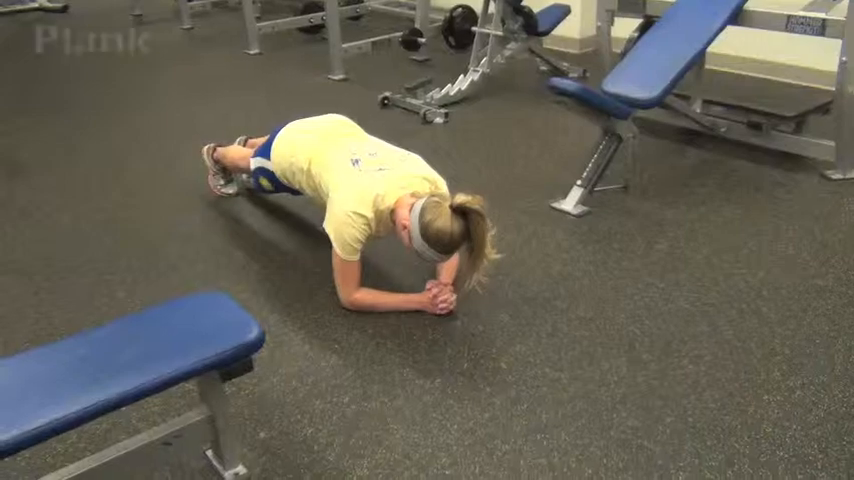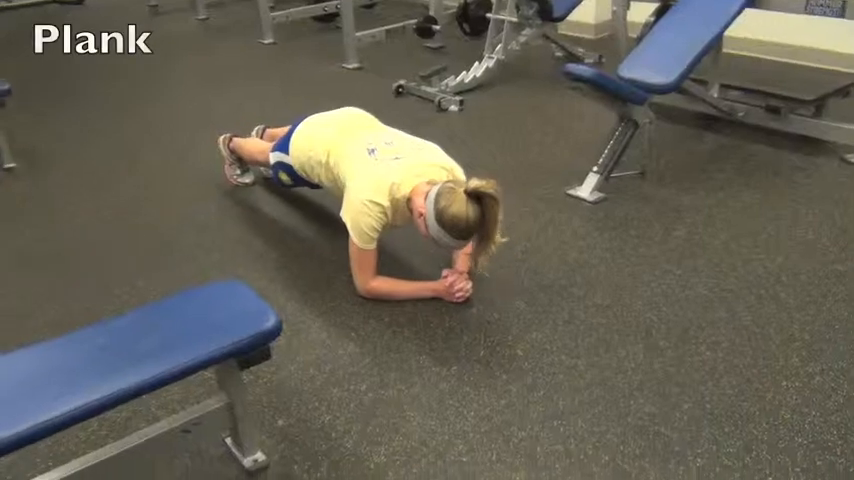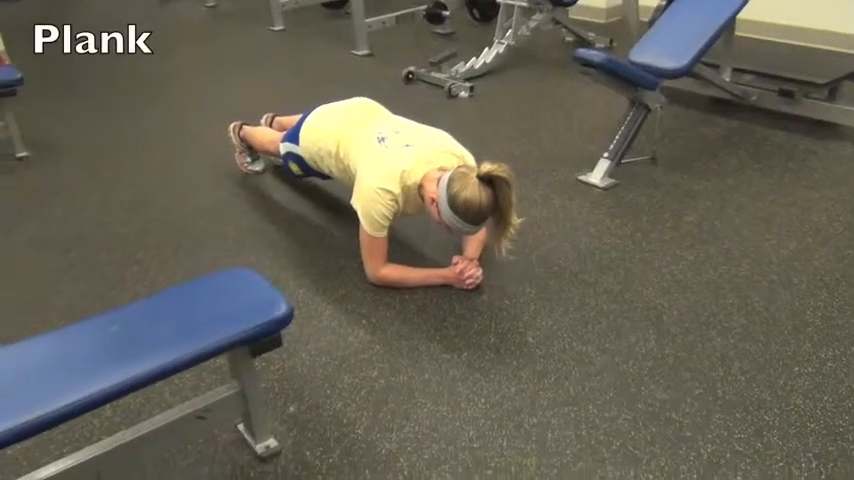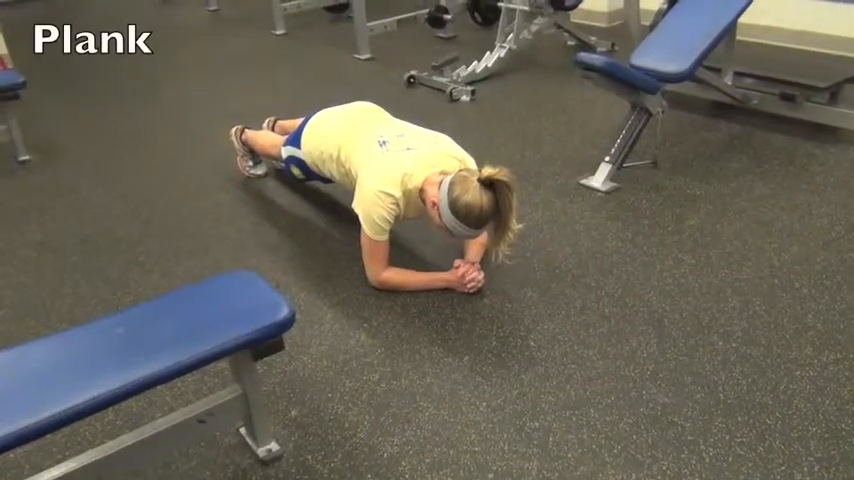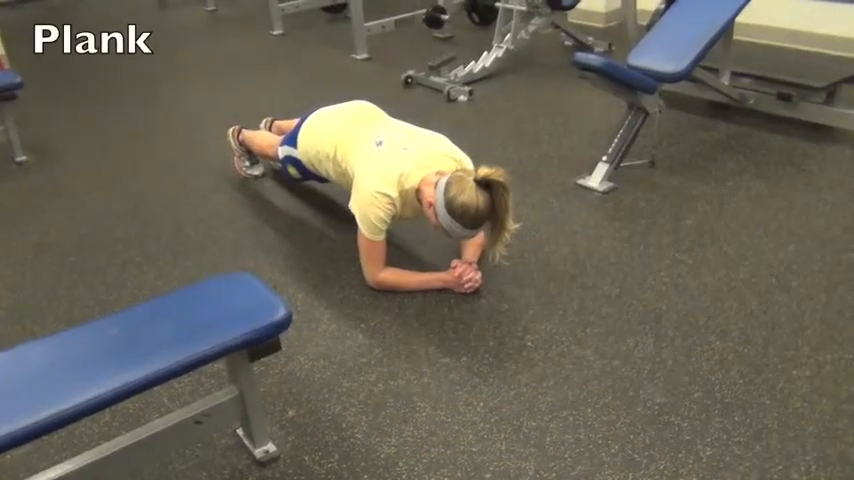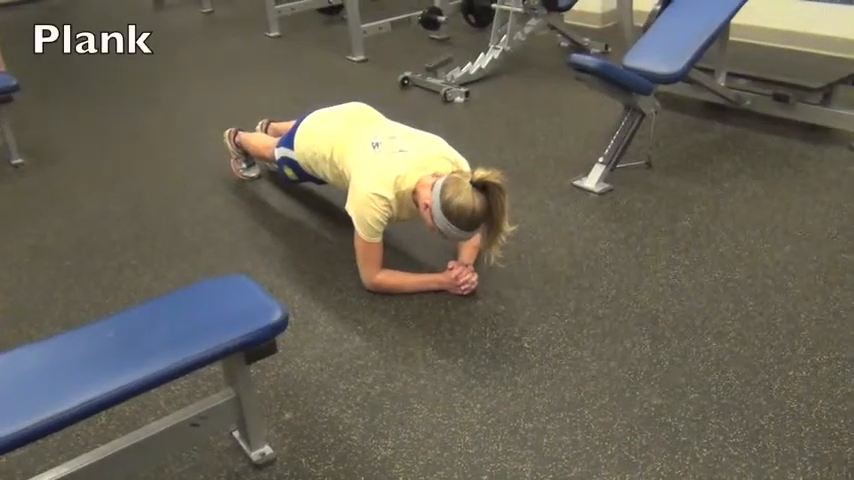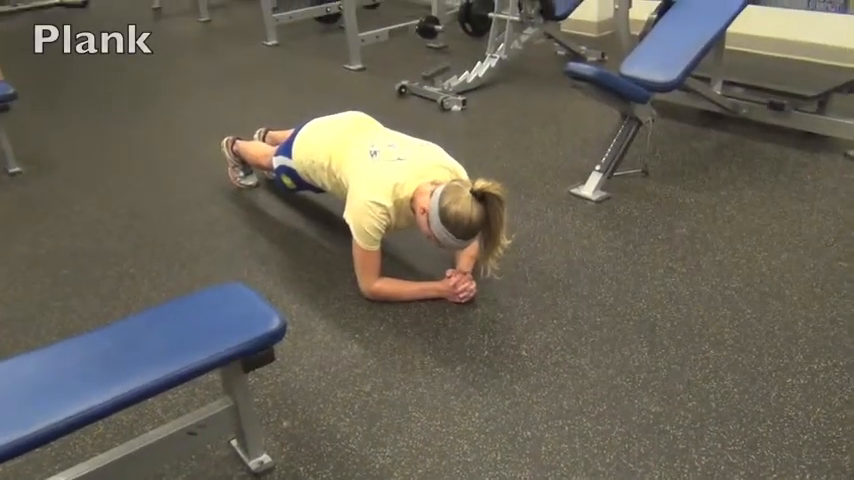
dt=0.4s
person 1, frame 1
left shoulder: (433, 186)
right shoulder: (354, 212)
left elbow: (451, 248)
right elbow: (350, 296)
left wrist: (444, 285)
right wrist: (422, 301)
left hip: (334, 130)
right hip: (289, 150)
right knee: (251, 164)
left ankle: (248, 144)
right ankle: (216, 155)
person 1, frame 2
left shoulder: (450, 175)
right shoulder: (371, 201)
left elbow: (466, 236)
right elbow: (366, 285)
left wrist: (460, 273)
right wrist: (438, 289)
left hip: (352, 122)
right hip: (308, 144)
right knee: (272, 157)
left ankle: (265, 133)
right ankle: (232, 145)
person 1, frame 3
left shoulder: (461, 162)
right shoulder: (381, 189)
left elbow: (477, 223)
right elbow: (376, 272)
left wrist: (470, 259)
right wrist: (448, 276)
left hip: (361, 112)
right hip: (317, 134)
right knee: (280, 146)
left ankle: (274, 121)
right ankle: (242, 133)
person 1, frame 4
left shoulder: (462, 166)
right shoulder: (382, 193)
left elbow: (478, 229)
right elbow: (377, 276)
left wrist: (472, 263)
right wrist: (449, 280)
left hip: (363, 117)
right hip: (319, 139)
right knee: (283, 151)
left ankle: (276, 125)
right ankle: (244, 137)
person 1, frame 5
left shoulder: (459, 167)
right shoulder: (379, 193)
left elbow: (475, 227)
right elbow: (375, 276)
left wrist: (469, 263)
right wrist: (447, 279)
left hip: (359, 116)
right hip: (316, 137)
right knee: (280, 151)
left ankle: (273, 125)
right ankle: (241, 137)
person 1, frame 6
left shoulder: (456, 168)
right shoulder: (376, 195)
left elbow: (471, 231)
right elbow: (372, 278)
left wrist: (465, 265)
right wrist: (443, 281)
left hip: (356, 118)
right hip: (313, 139)
right knee: (275, 153)
left ankle: (269, 127)
right ankle: (238, 140)
person 1, frame 7
left shoulder: (453, 176)
right shoulder: (374, 203)
left elbow: (470, 235)
right elbow: (370, 286)
left wrist: (464, 273)
right wrist: (442, 289)
left hip: (354, 127)
right hip: (311, 147)
right knee: (273, 162)
left ankle: (268, 136)
right ankle: (236, 148)
